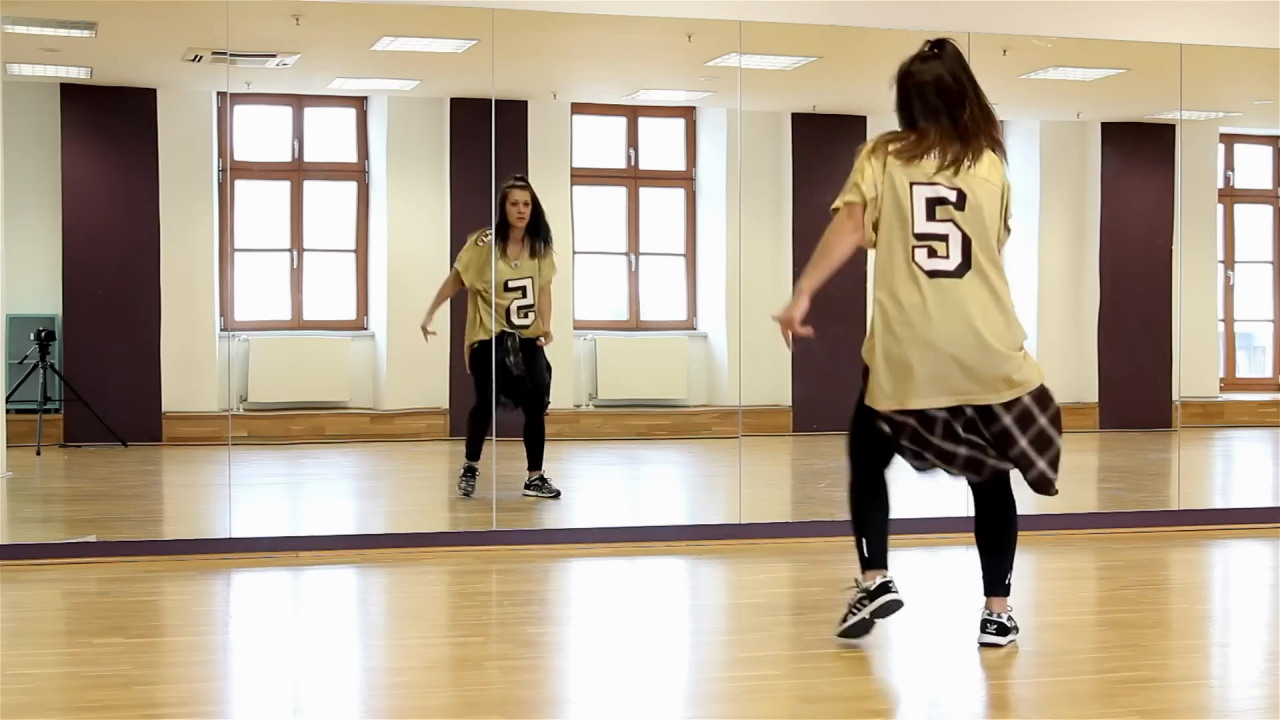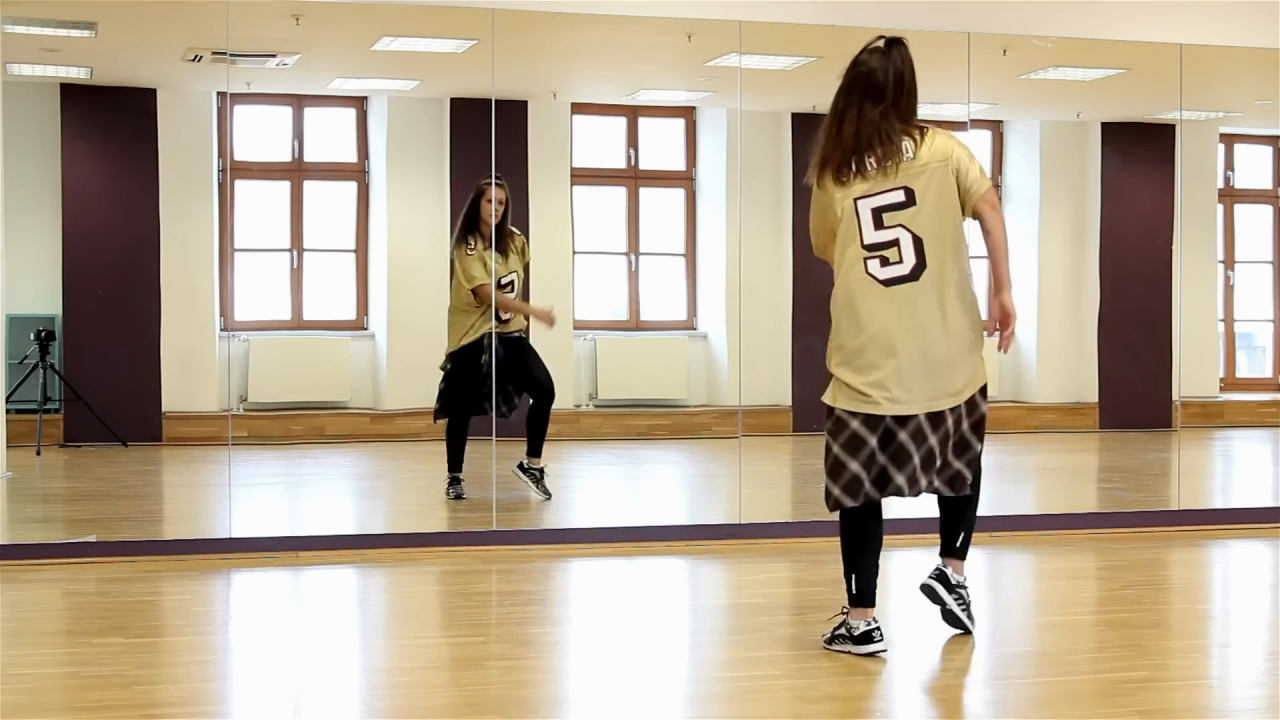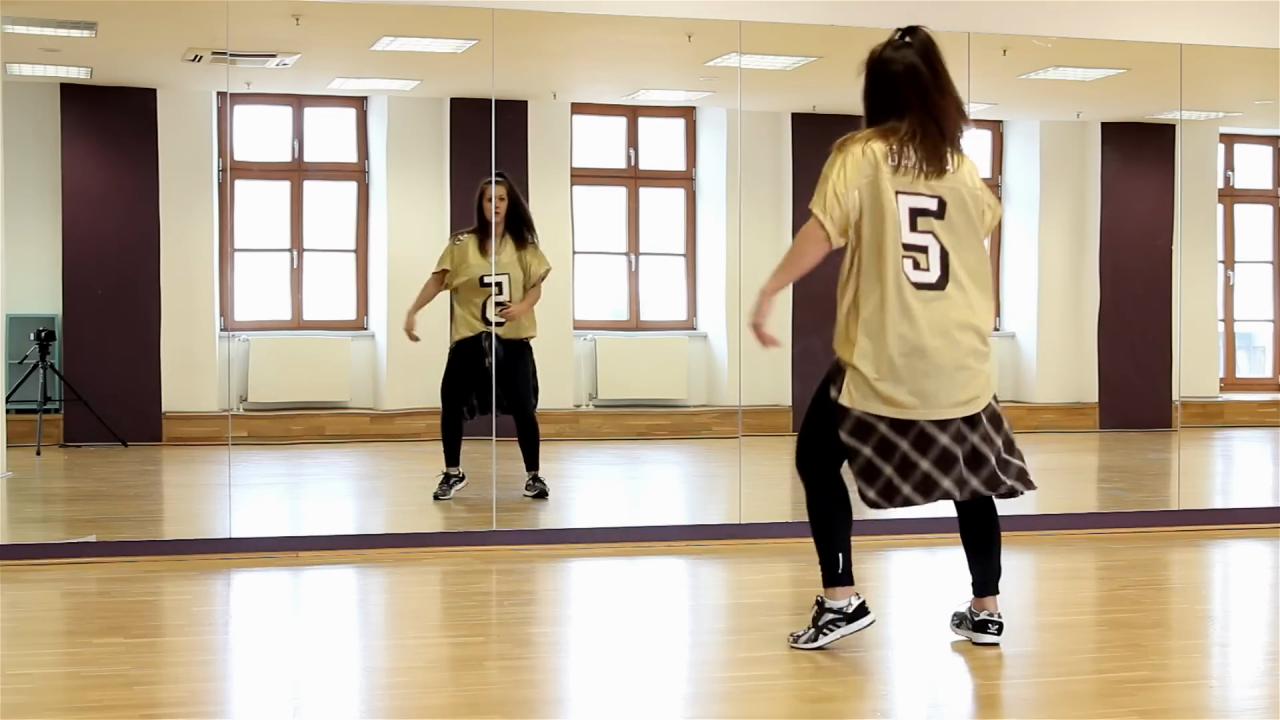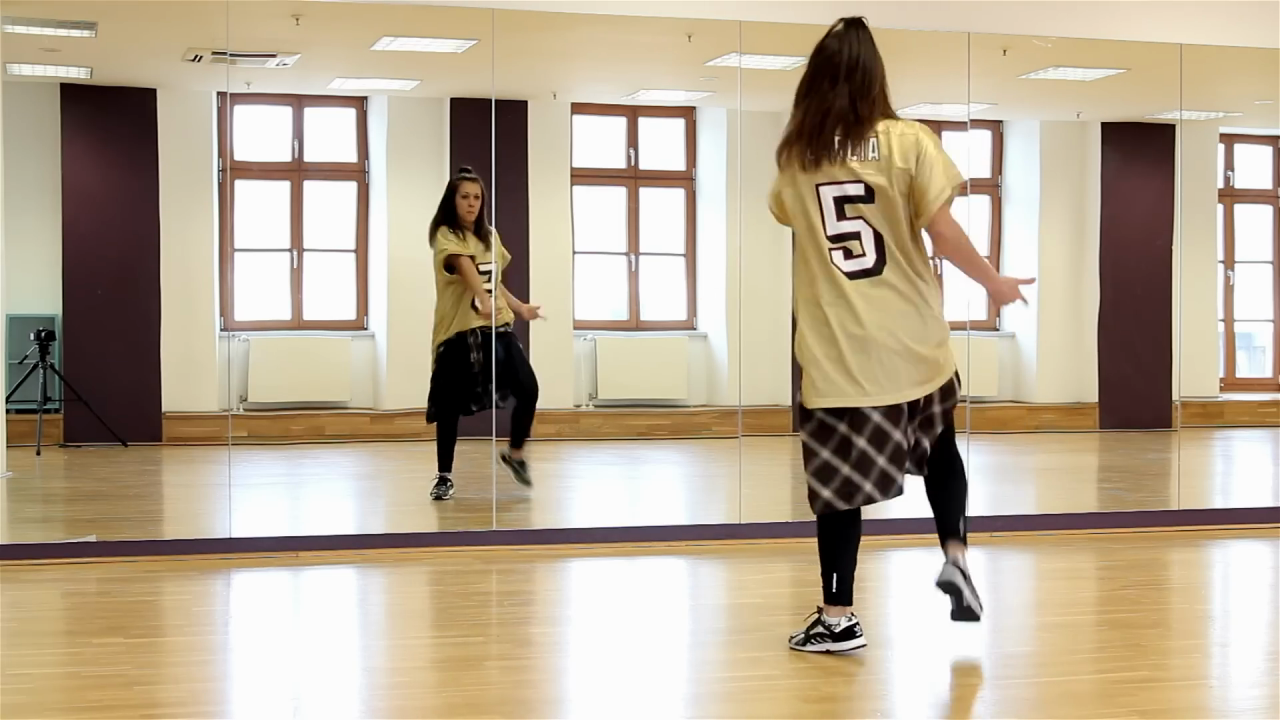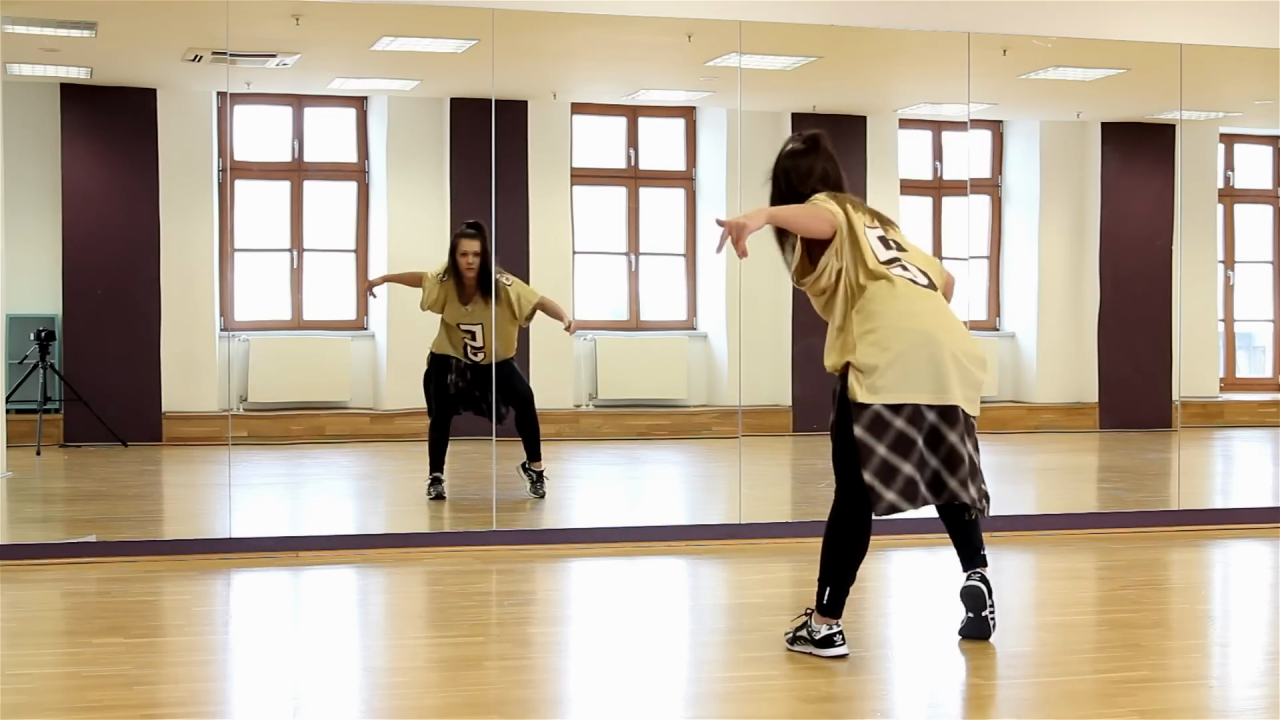
dt=0.7s
person 1, frame 1
left shoulder: (883, 156)
right shoulder: (991, 167)
left elbow: (849, 228)
left wrist: (801, 295)
left hip: (904, 348)
right hip: (986, 350)
left knee: (867, 460)
right knee: (992, 478)
left ankle: (875, 581)
right ankle: (997, 611)
person 1, frame 2
left shoulder: (831, 170)
right shoulder: (940, 148)
right elbow: (986, 205)
right wrist: (1005, 289)
left hip: (866, 353)
right hip: (944, 346)
left knee: (860, 485)
right knee: (961, 459)
left ankle: (860, 619)
right ankle: (951, 570)
person 1, frame 3
left shoulder: (860, 153)
right shoulder: (963, 168)
left elbow: (823, 234)
left wrist: (767, 294)
left hip: (882, 358)
right hip: (958, 359)
left knee: (816, 460)
right knee: (973, 480)
left ankle: (839, 598)
right ankle: (986, 609)
person 1, frame 4
left shoulder: (796, 157)
right shoulder: (908, 141)
left elbow: (785, 214)
right elbow: (939, 228)
right wrist: (993, 282)
left hip: (838, 349)
right hip: (911, 342)
left knee: (840, 481)
right knee: (939, 452)
left ankle: (838, 618)
right ankle: (955, 558)
person 1, frame 5
left shoulder: (829, 212)
right shoulder: (876, 221)
left elbow: (820, 225)
right elbow: (944, 280)
left wrist: (765, 214)
left hip: (890, 357)
right hip: (951, 355)
left knee: (856, 492)
right knee: (952, 477)
left ankle: (824, 624)
right ankle: (977, 577)
person 2, frame 1
left shoulder: (539, 246)
right shoulder: (485, 242)
left elbow: (543, 289)
right elbow: (457, 279)
left wrist: (546, 325)
right wrist: (430, 314)
left hip: (528, 341)
right hip: (489, 339)
left knee: (535, 406)
right knee: (486, 401)
left ankle: (535, 477)
right ankle: (470, 467)
person 2, frame 2
left shoulder: (513, 239)
right shoulder: (466, 248)
right elbow: (490, 295)
right wrist: (534, 311)
left hip: (512, 335)
right hip: (474, 339)
left knee: (544, 391)
right knee: (461, 409)
left ankle: (532, 465)
right ankle: (454, 477)
person 2, frame 3
left shoulder: (524, 244)
right shoulder: (463, 243)
left elbow: (536, 285)
right elbow: (439, 280)
left wrist: (523, 305)
right wrist: (412, 312)
left hip: (513, 340)
right hip: (471, 339)
left knee: (524, 408)
right knee: (452, 403)
left ankle: (533, 477)
right ankle: (453, 473)
person 2, frame 4
left shoulder: (490, 236)
right shoulder: (446, 235)
right elbow: (463, 268)
left wrist: (519, 306)
right wrist: (499, 300)
left hip: (499, 329)
right hip: (460, 333)
left knee: (527, 390)
right knee: (449, 407)
left ankle: (515, 454)
right ankle: (444, 478)
person 2, frame 5
left shoulder: (502, 284)
right shoulder: (446, 279)
left elbow: (540, 302)
right elbow: (421, 279)
left wrist: (564, 317)
right wrist: (383, 279)
left hip: (496, 358)
right hip: (450, 356)
left knee: (524, 400)
right knee: (442, 412)
left ankle: (534, 468)
right ankle: (436, 477)
